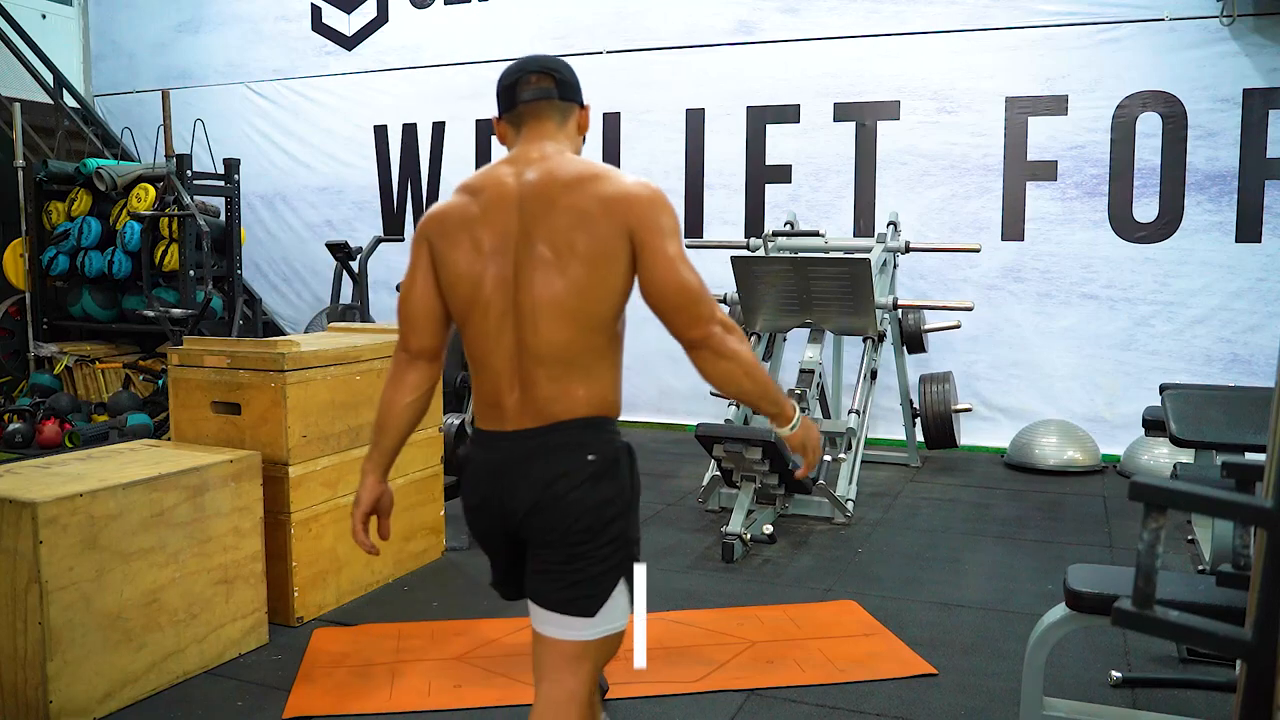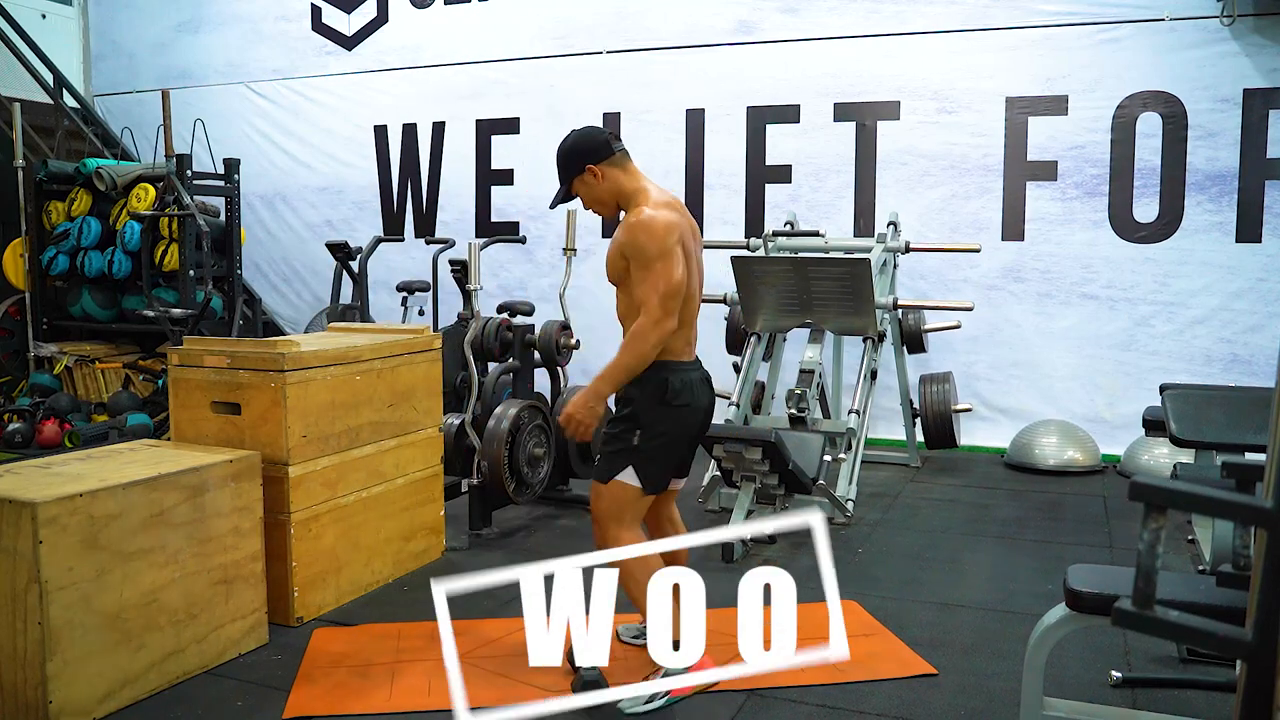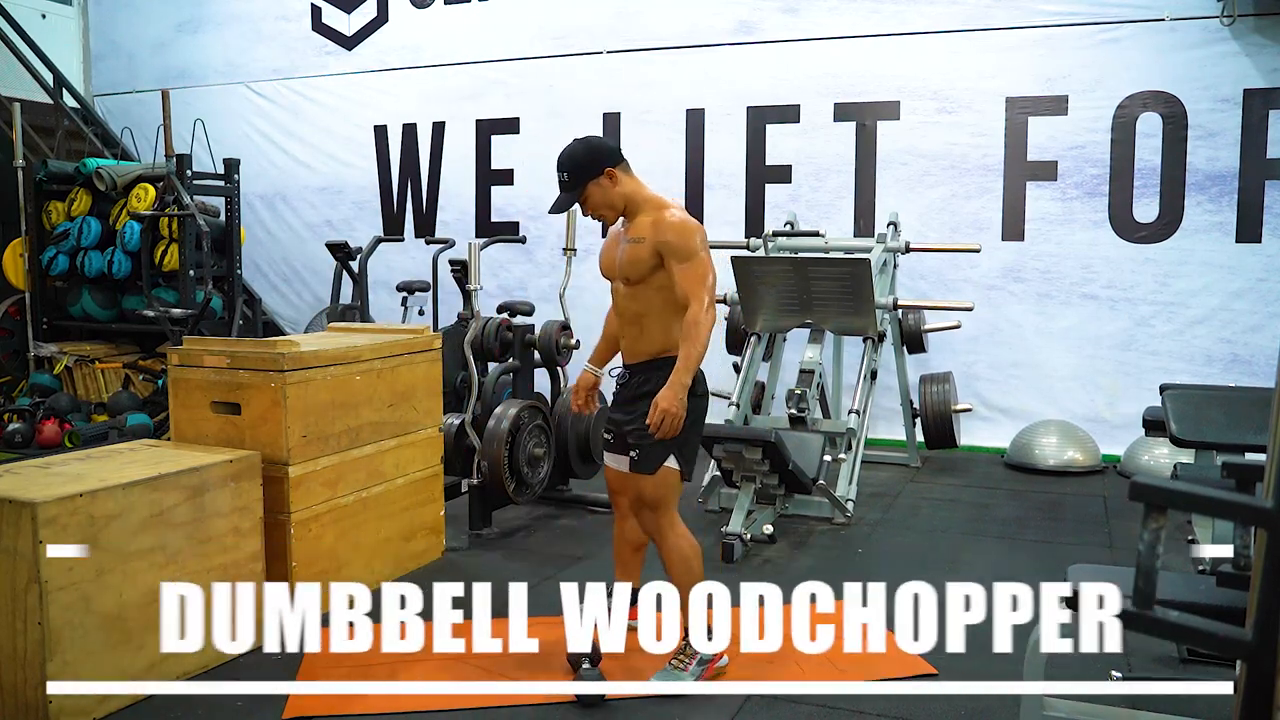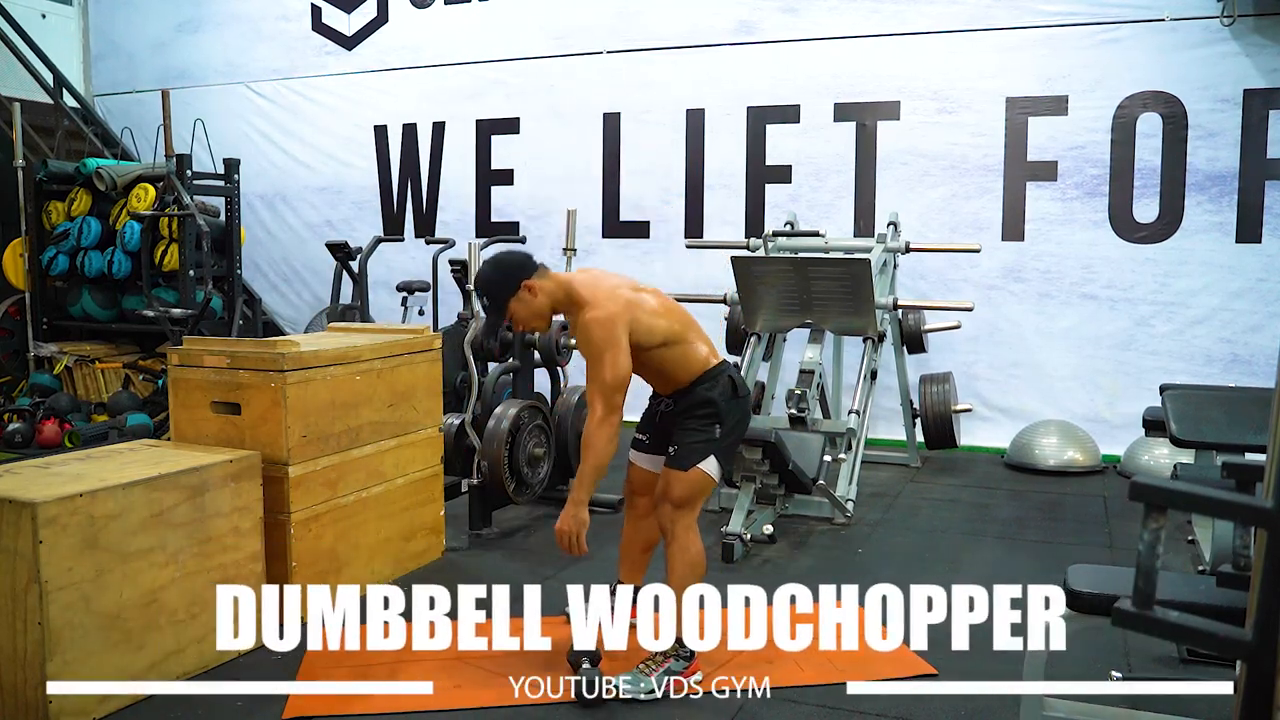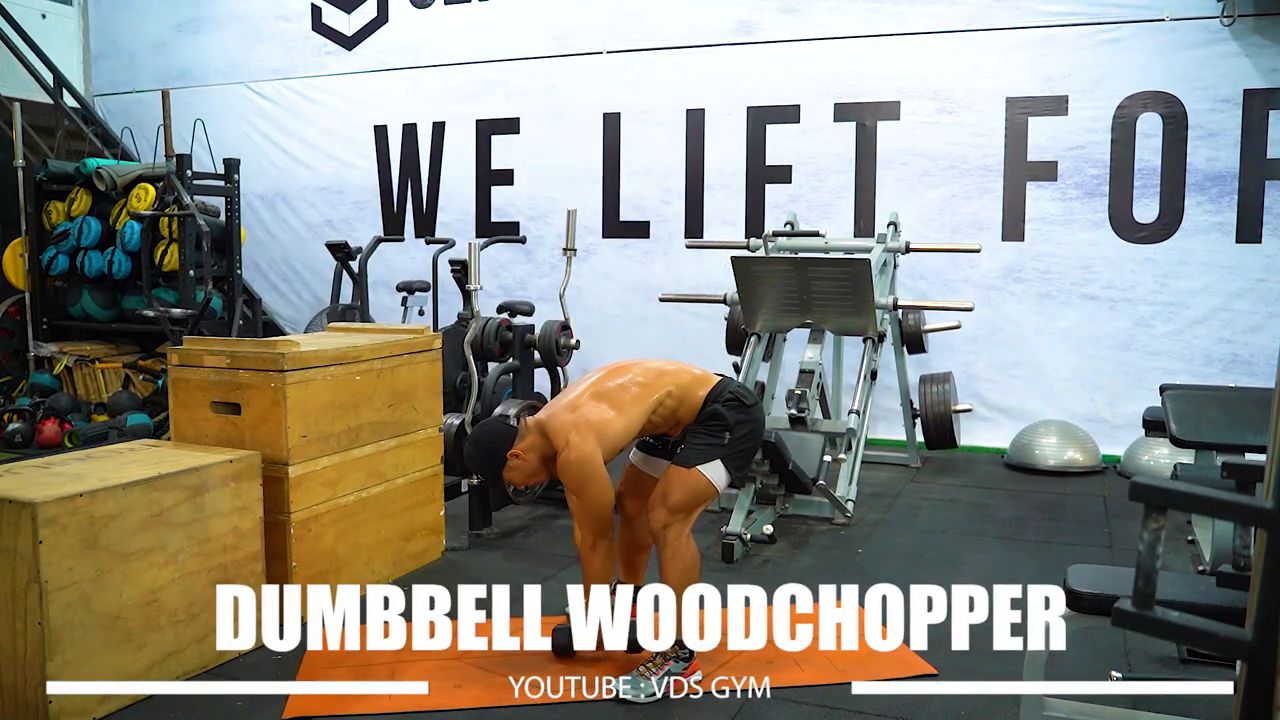
dt=1s
person 1, frame 1
left shoulder: (446, 217)
right shoulder: (628, 200)
left elbow: (414, 359)
right elbow: (707, 335)
left wrist: (375, 472)
right wrist: (788, 418)
left hip: (490, 469)
right hip: (582, 468)
left knee: (563, 633)
person 1, frame 2
left shoulder: (647, 222)
right shoulder: (672, 214)
left elbow: (658, 320)
left wrist: (596, 391)
left hip: (659, 390)
right hip: (688, 382)
left knee: (613, 522)
right knee: (659, 510)
left ankle: (679, 658)
right ankle: (669, 624)
person 1, frame 3
left shoulder: (674, 225)
right shoulder: (617, 232)
left elbow: (700, 309)
left wrist: (677, 387)
right wrist: (593, 365)
left hip: (667, 384)
right hip: (630, 380)
left knee: (656, 511)
right knee: (623, 498)
left ankle: (703, 644)
right ankle: (624, 602)
person 1, frame 4
left shoulder: (599, 314)
right shoulder: (578, 293)
left elbow: (604, 416)
left wrist: (576, 502)
left hip: (712, 396)
right hip: (672, 393)
left knee: (675, 509)
right knee: (638, 496)
left ankle: (680, 655)
right ankle: (625, 603)
person 1, frame 5
left shoulder: (574, 450)
right shoulder: (551, 424)
left elbow: (598, 540)
right elbow: (584, 528)
left hip: (729, 413)
right hip: (688, 413)
left knee: (666, 517)
right knee: (630, 501)
left ankle: (680, 655)
